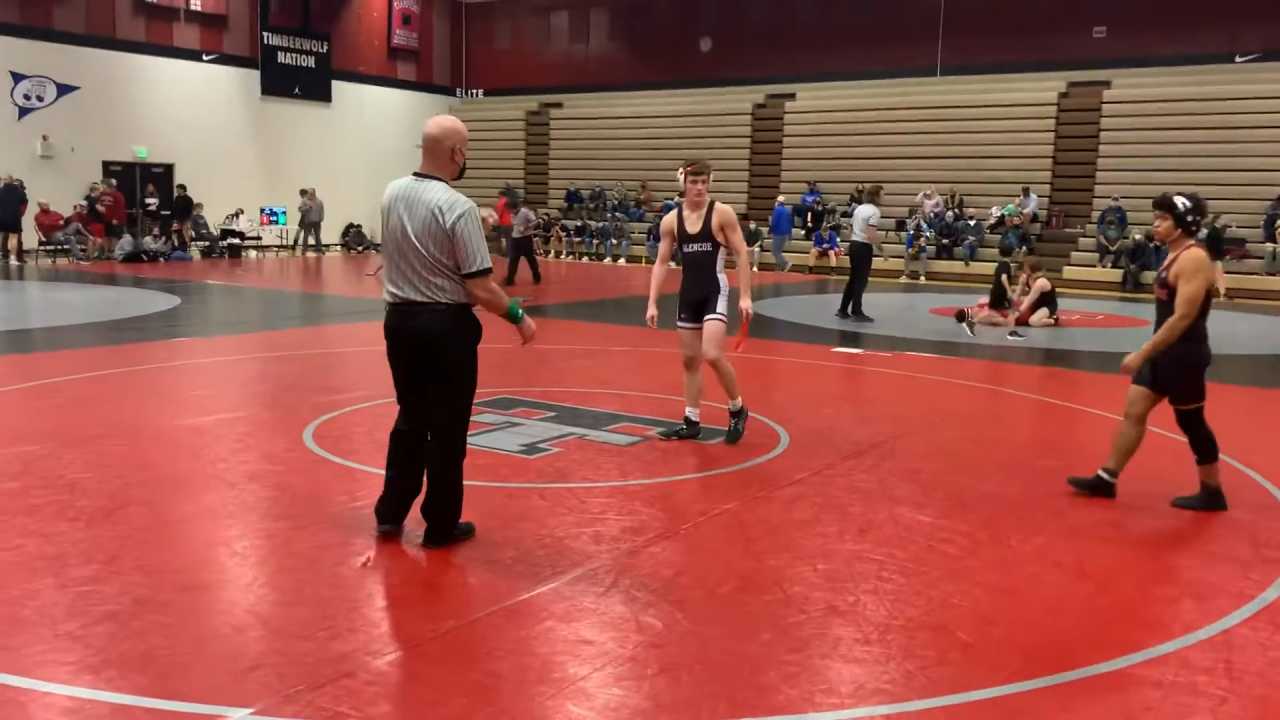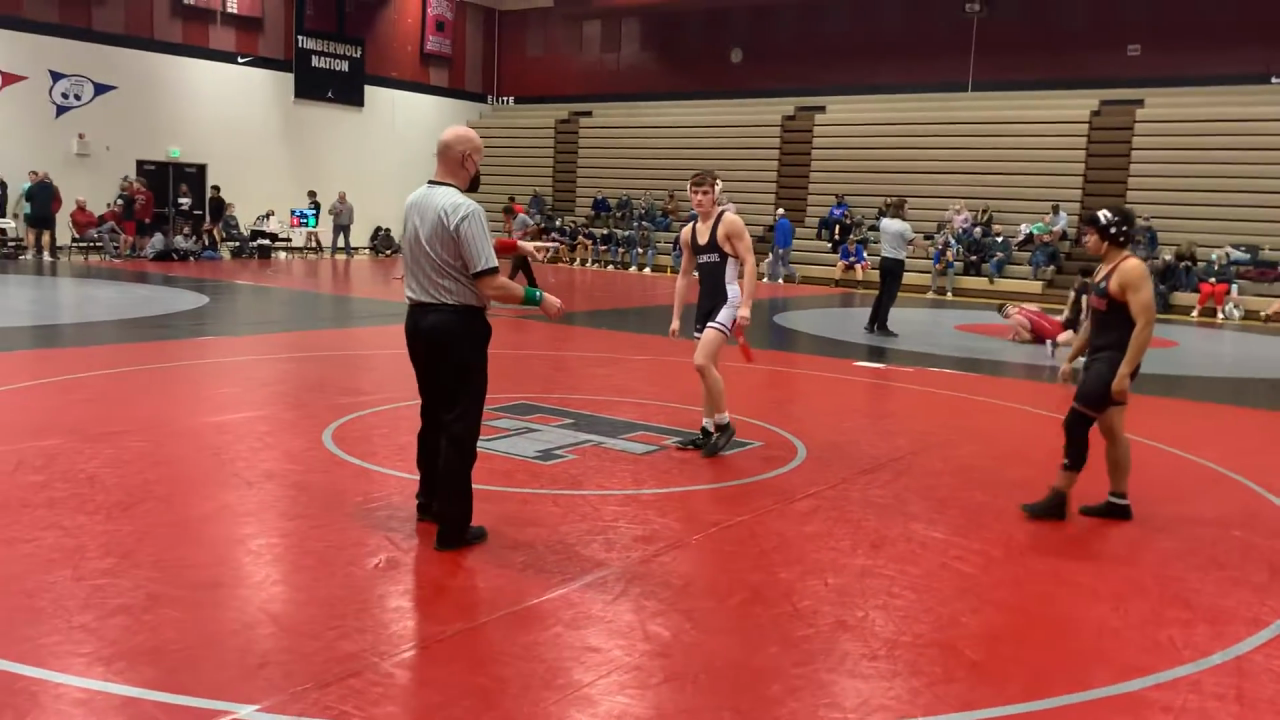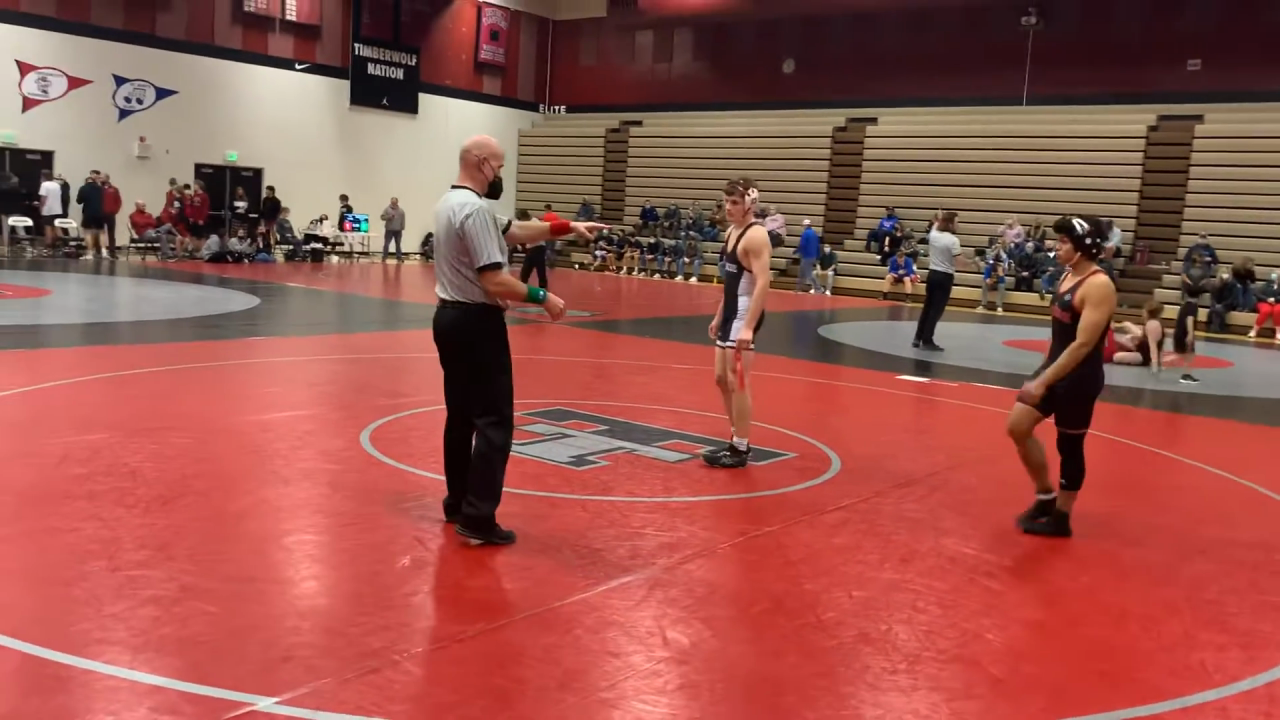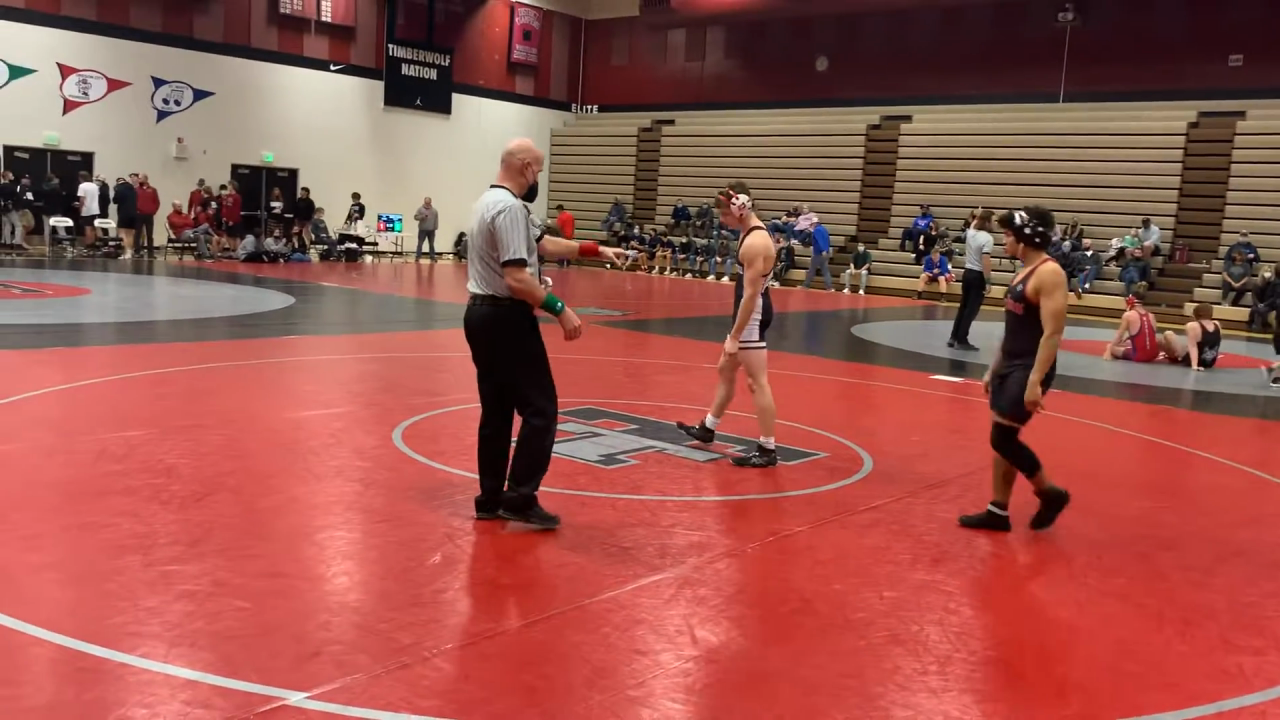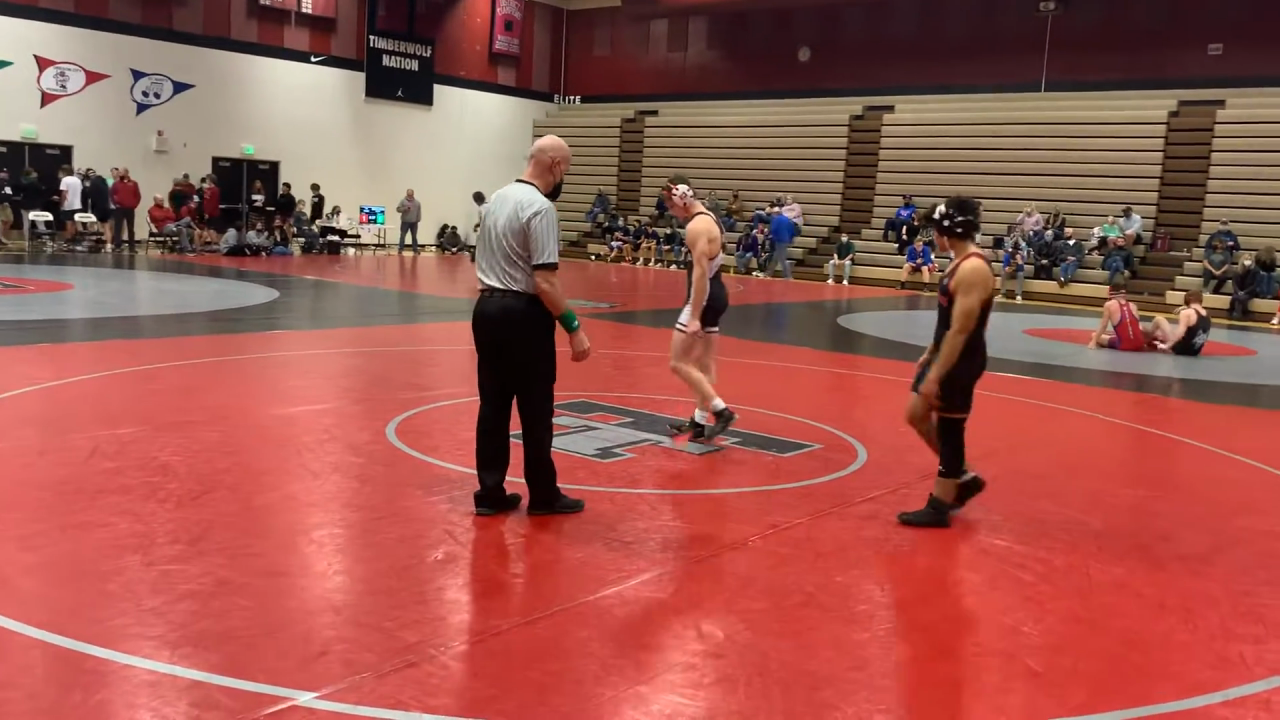
dt=0.5s
person 1, frame 1
left shoulder: (392, 193)
right shoulder: (457, 208)
right elbow: (481, 289)
right wrist: (519, 317)
left hip: (400, 320)
right hip: (446, 326)
left knee: (410, 420)
right knee: (446, 428)
left ankle: (391, 512)
right ankle: (441, 525)
person 1, frame 2
left shoulder: (414, 201)
right shoulder: (464, 209)
right elbow: (491, 286)
left wrist: (512, 245)
right wrist: (538, 298)
left hip: (419, 320)
right hip: (458, 325)
left knee: (433, 417)
right knee: (459, 427)
left ankle: (430, 501)
right ankle: (453, 527)
person 1, frame 3
left shoulder: (450, 202)
right shoulder: (475, 209)
left elbow: (514, 231)
right elbow: (495, 282)
left wrist: (566, 227)
right wrist: (543, 298)
left hip: (450, 318)
right hip: (476, 323)
left knee: (461, 415)
right knee: (494, 421)
left ankle: (458, 502)
right ankle: (478, 517)
person 1, frame 4
left shoulder: (491, 201)
right shoulder: (510, 207)
left elbow: (542, 244)
right elbow: (516, 279)
left wrist: (595, 251)
right wrist: (559, 309)
left hip: (481, 313)
right hip: (506, 318)
left knee: (495, 411)
right knee: (540, 409)
left ankle: (491, 498)
right ankle: (520, 498)
person 1, frame 5
left shoulder: (498, 198)
right shoulder: (540, 208)
right elbow: (545, 280)
right wrist: (573, 327)
left hip: (488, 307)
right hip: (523, 314)
left knee: (493, 406)
right knee: (536, 410)
left ankle: (490, 493)
right ankle: (542, 495)
person 2, frame 1
left shoulder: (1194, 261)
right shoulder: (1175, 255)
left elbow: (1183, 318)
left wrist: (1142, 354)
left hip: (1185, 354)
right hip: (1163, 351)
left knee: (1190, 422)
right knee: (1133, 412)
left ankle: (1212, 492)
right ankle: (1105, 479)
person 2, frame 2
left shoulder: (1132, 270)
right shoulder: (1104, 268)
left elbow: (1144, 326)
left wrist: (1124, 373)
right wrist: (1070, 359)
left hip: (1115, 362)
right hip: (1099, 359)
left knee: (1075, 426)
right knee: (1111, 431)
left ankle: (1057, 500)
right ankle: (1119, 501)
person 2, frame 3
left shoulder: (1098, 285)
right shoulder: (1069, 275)
left elbow: (1083, 345)
left wrist: (1043, 381)
right wrist: (1043, 372)
left hip: (1080, 378)
right hip: (1056, 370)
left knee: (1068, 446)
right knee: (1017, 427)
left ankle: (1059, 517)
right ankle: (1046, 496)
person 2, frame 4
left shoulder: (1049, 274)
right shoulder: (1024, 271)
left elbow: (1052, 334)
left wrist: (1035, 382)
right wrist: (993, 369)
left hip: (1029, 371)
right hip: (1008, 366)
left knee: (1003, 440)
right knee: (1001, 438)
left ankle: (1050, 494)
right ankle: (997, 511)
person 2, frame 5
left shoulder: (973, 269)
right shoulder: (963, 262)
left elbow: (960, 331)
left wrist: (933, 375)
right wrist: (929, 360)
left hip: (960, 361)
right hip: (945, 355)
left knee: (948, 431)
right knee: (918, 416)
left ankle: (940, 507)
right ankle: (966, 479)
person 3, frame 1
left shoulder: (722, 213)
right shoulder: (671, 220)
left elbow: (741, 254)
right elbow: (661, 263)
left wrist: (745, 295)
right wrist: (652, 303)
left hip: (715, 291)
right hip: (687, 293)
left knee: (712, 355)
right knee: (689, 359)
left ankle: (737, 409)
right ankle: (691, 422)
person 3, frame 2
left shoulder: (730, 222)
right shoulder: (688, 233)
left elbow: (749, 263)
right elbow: (684, 275)
left wrist: (745, 305)
right wrist: (676, 316)
left hip: (727, 301)
right hip: (704, 302)
left knee: (702, 362)
right knee: (706, 367)
left ankle: (724, 424)
right ankle: (708, 431)
person 3, frame 3
left shoulder: (756, 236)
right shoulder: (731, 232)
left elbow: (762, 283)
left wrist: (748, 327)
right wrist: (719, 315)
left hip: (744, 313)
right hip: (730, 312)
left knee: (737, 382)
right knee: (722, 379)
left ankle: (739, 449)
right ankle: (739, 440)
person 3, frame 4
left shoulder: (756, 242)
right shoulder: (749, 232)
left elbow: (751, 293)
left wrist: (735, 337)
left hip: (753, 314)
right hip: (746, 311)
left knee: (757, 382)
right knee: (725, 371)
left ankle: (767, 450)
right ankle: (707, 428)
person 3, frame 5
left shoulder: (696, 226)
right shoulder: (708, 219)
left elbow: (700, 272)
left wrist: (694, 316)
left hip: (705, 298)
right hip: (718, 295)
left knee: (678, 362)
right knee: (704, 362)
left ankle: (721, 410)
right ankle: (700, 422)
